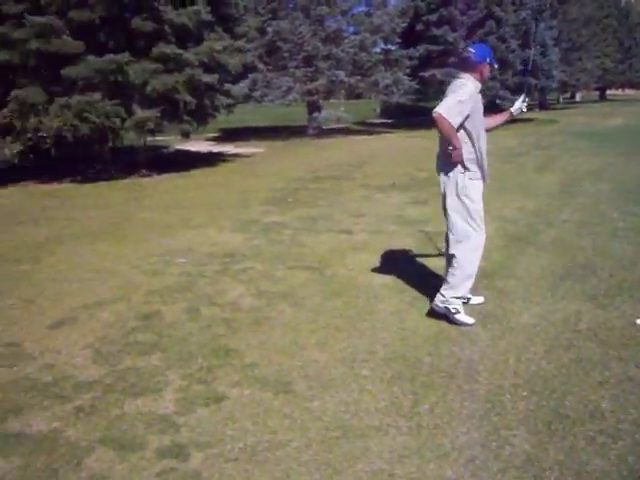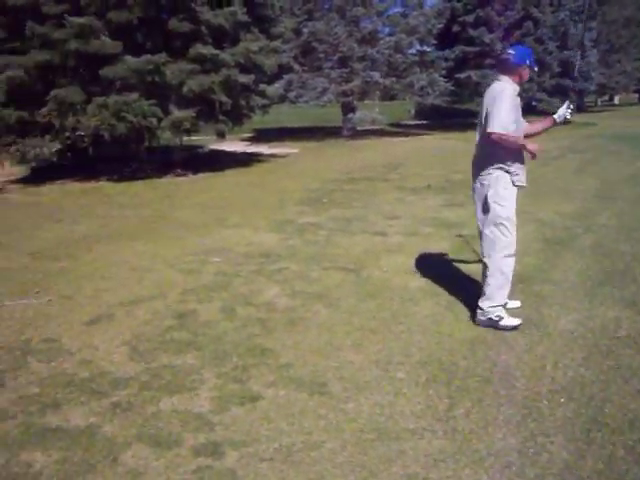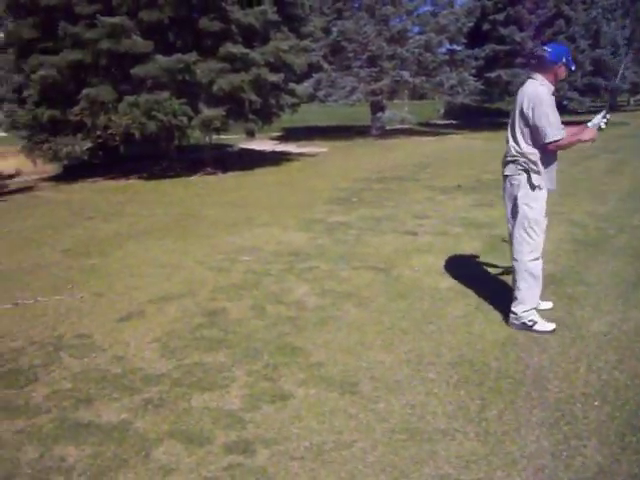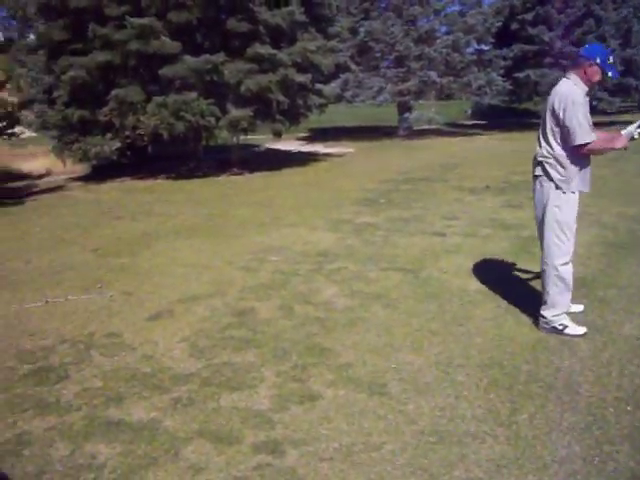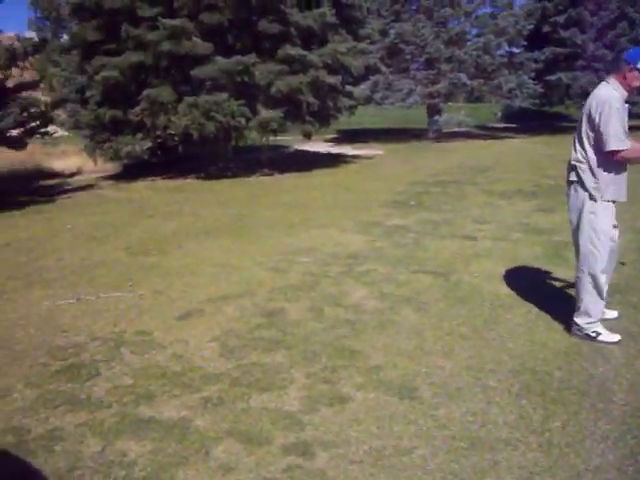
dt=0.2s
person 1, frame 1
left shoulder: (465, 88)
right shoulder: (466, 89)
left elbow: (480, 124)
right elbow: (439, 115)
left wrist: (512, 112)
right wrist: (455, 145)
left hip: (463, 173)
right hip: (462, 174)
left knee: (460, 235)
right knee: (471, 236)
left ankle: (456, 291)
right ankle: (449, 299)
person 1, frame 2
left shoulder: (503, 91)
right shoulder: (504, 93)
left elbow: (519, 128)
right elbow: (497, 134)
left wrist: (554, 119)
right wrist: (526, 145)
left hip: (497, 177)
right hip: (497, 178)
left knee: (497, 240)
right knee: (501, 243)
left ankle: (494, 296)
right ankle: (490, 309)
person 1, frame 3
left shoulder: (535, 89)
right shoulder: (539, 94)
left elbow: (551, 131)
right elbow: (554, 142)
left wrist: (587, 125)
right wrist: (583, 136)
left hip: (528, 178)
right hip: (527, 179)
left knee: (529, 243)
right knee: (528, 246)
left ankle: (526, 298)
right ankle: (523, 313)
person 1, frame 4
left shoulder: (570, 90)
right shoulder: (572, 94)
left elbow: (583, 135)
right elbow: (585, 145)
right wrist: (615, 144)
left hip: (561, 181)
right hip: (558, 183)
left knee: (561, 247)
right knee: (559, 250)
left ankle: (558, 301)
right ankle: (554, 316)
person 1, frame 5
left shoulder: (610, 95)
right shoulder: (611, 99)
left hip: (599, 188)
right hip: (594, 190)
left knee: (606, 248)
right knee: (595, 256)
left ankle: (594, 307)
right ankle: (587, 322)
